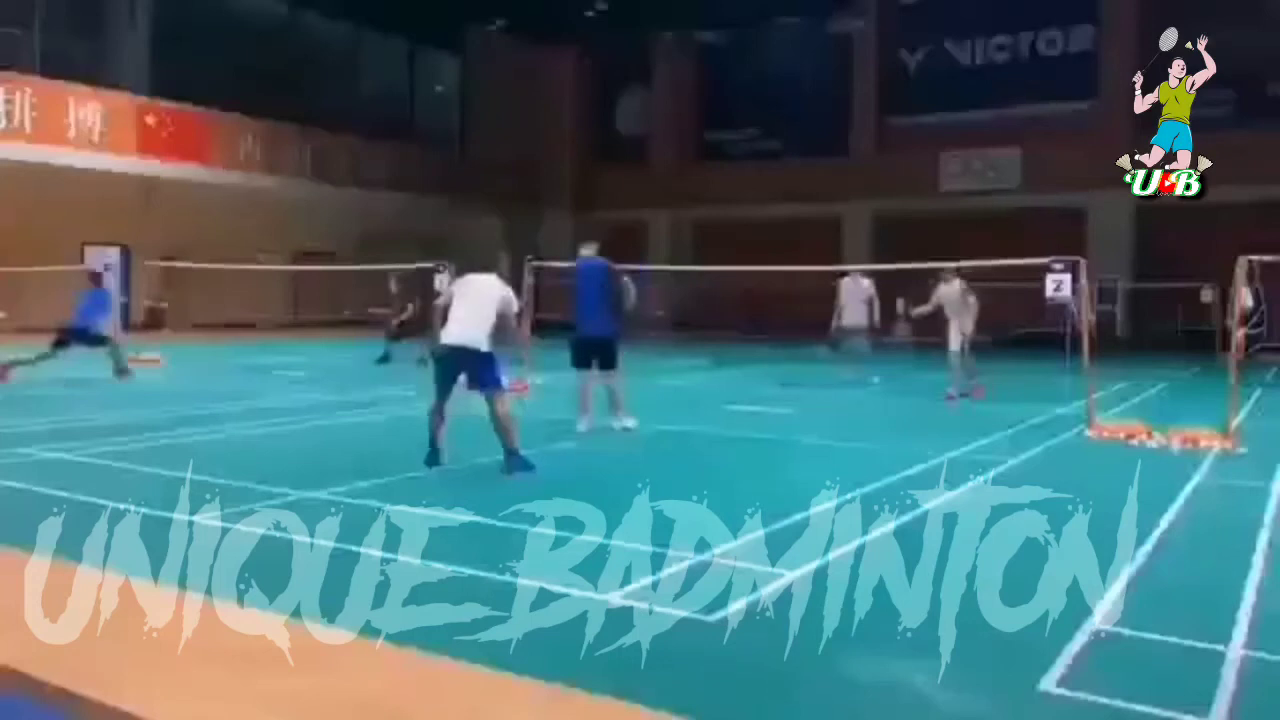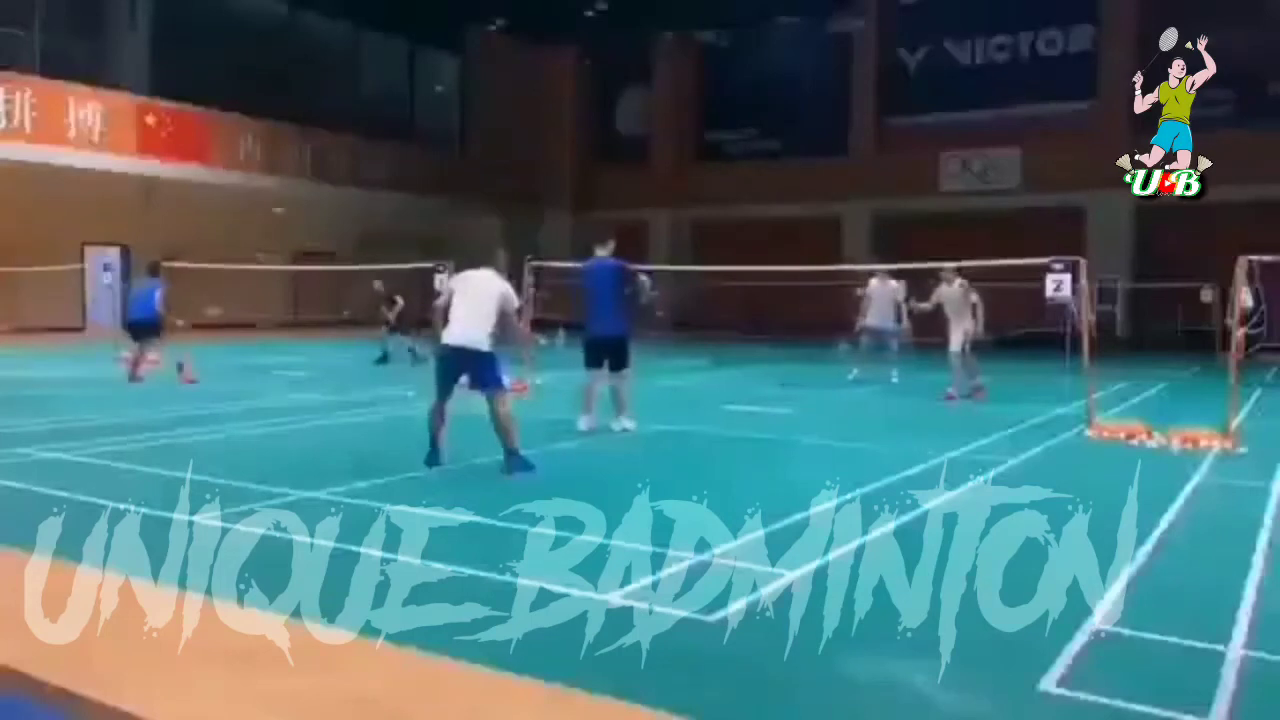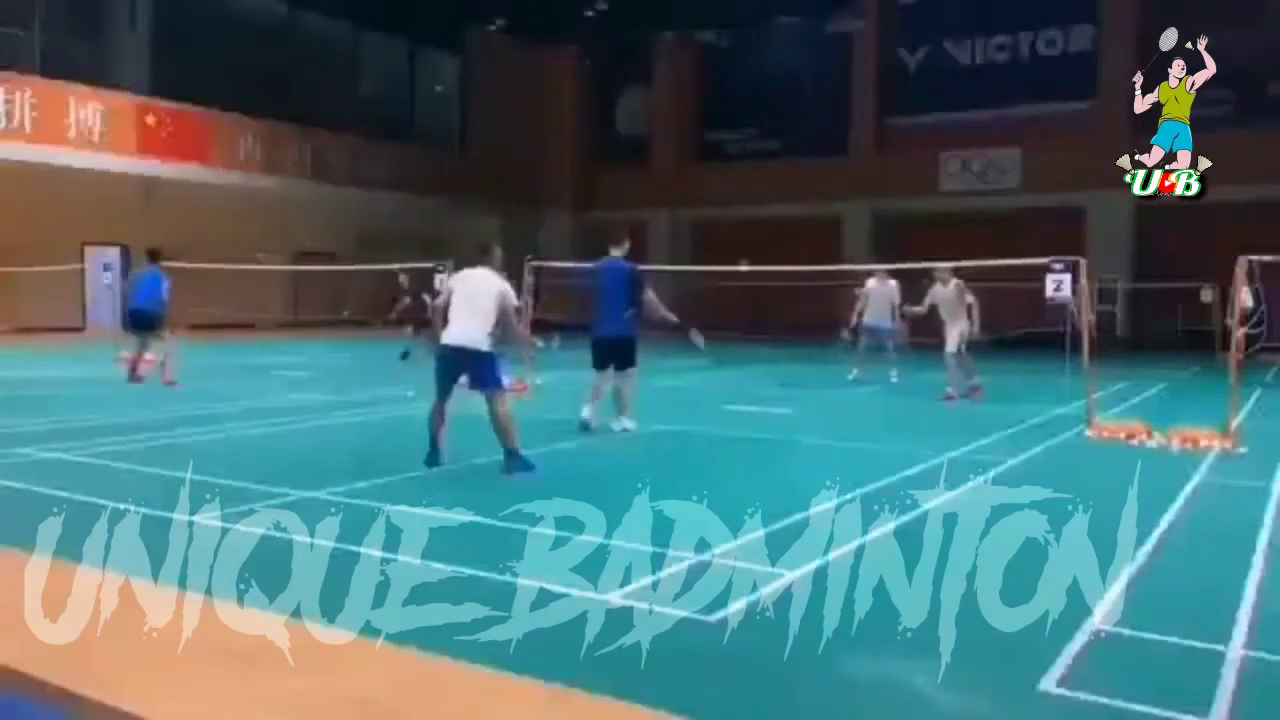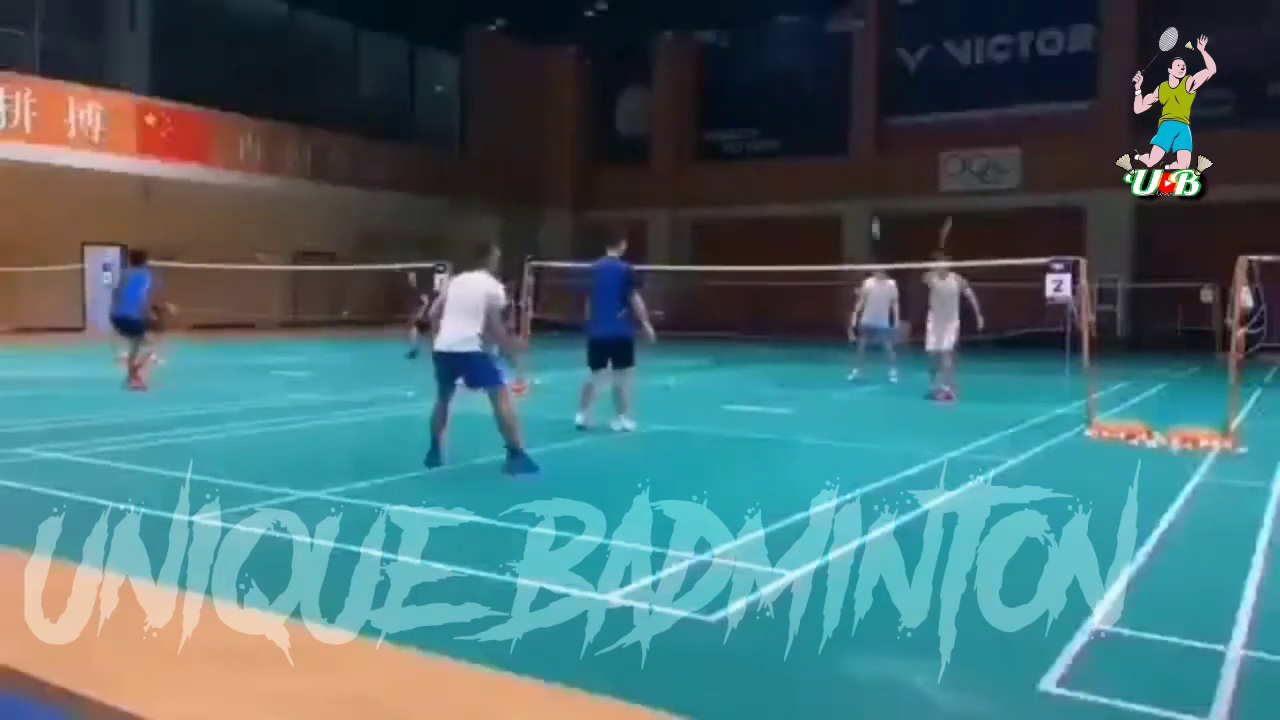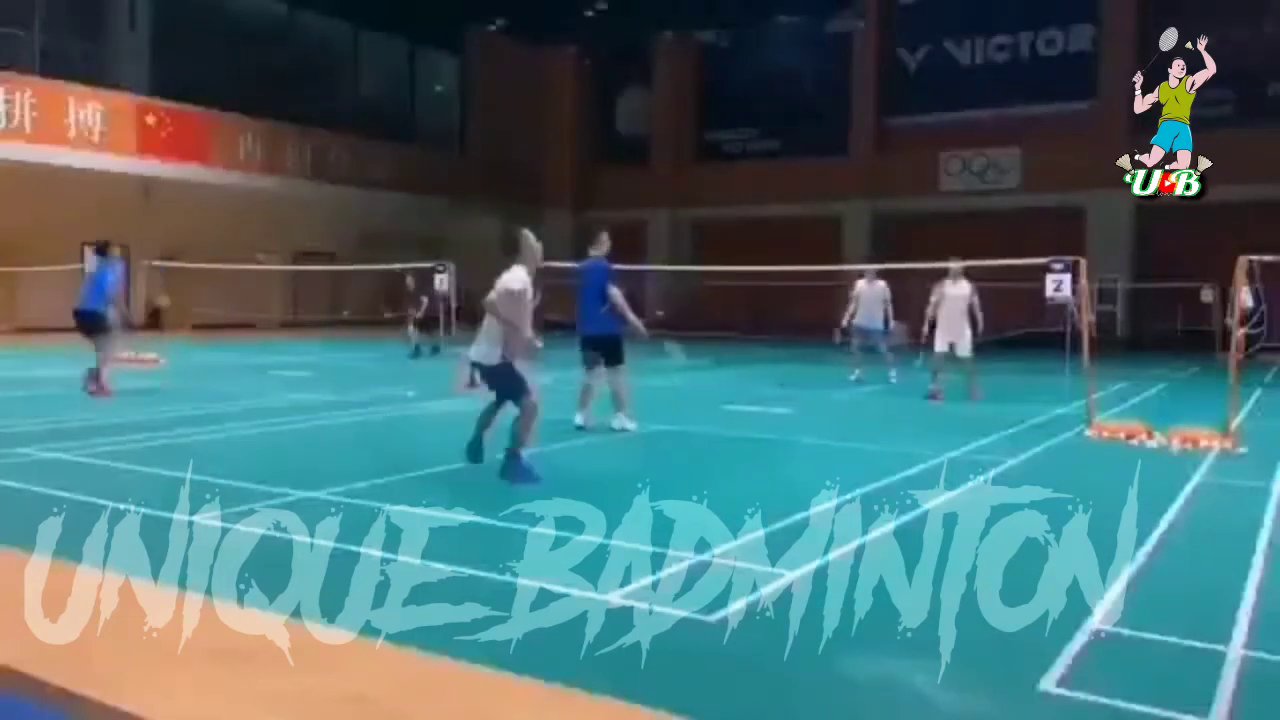
dt=0.5s
person 1, frame 1
left shoulder: (464, 280)
right shoulder: (504, 291)
left elbow: (438, 306)
right elbow: (511, 328)
left wrist: (438, 338)
left hip: (448, 345)
right hip: (477, 347)
left knee: (440, 400)
right knee: (498, 401)
left ankle: (434, 453)
right ankle: (512, 456)
person 1, frame 2
left shoulder: (461, 277)
right shoulder: (503, 286)
left elbow: (439, 306)
right elbow: (513, 326)
left wrist: (440, 335)
right wrist: (532, 340)
left hip: (450, 345)
right hip: (479, 347)
left knee: (440, 400)
right knee: (499, 401)
left ankle: (434, 452)
right ankle: (512, 456)
person 1, frame 3
left shoulder: (459, 276)
right shoulder: (501, 285)
left elbow: (438, 307)
right elbow: (511, 327)
left wrist: (440, 337)
right wrist: (531, 342)
left hip: (450, 345)
right hip: (479, 347)
left knee: (441, 399)
right knee: (498, 401)
left ankle: (434, 452)
right ankle: (512, 456)
person 1, frame 4
left shoulder: (456, 281)
right shoulder: (494, 287)
left elbow: (433, 314)
right elbow: (494, 327)
right wrist: (510, 352)
left hip: (442, 348)
right hip: (469, 348)
left knee: (443, 399)
right knee: (502, 397)
left ankle: (434, 452)
right ankle: (516, 455)
person 1, frame 5
left shoulder: (522, 279)
right shoulder: (517, 279)
right elbow: (491, 302)
left wrist: (528, 340)
right wrist: (520, 331)
left hip: (499, 354)
right hip: (494, 356)
left knee: (500, 402)
right knee: (530, 406)
left ankle: (476, 443)
right ankle: (512, 462)
person 2, frame 1
left shoulder: (573, 268)
right shoulder: (605, 266)
right elbow: (627, 284)
right wrist: (627, 304)
left hip: (582, 331)
right hip: (606, 331)
left knee: (585, 377)
right knee: (610, 376)
left ankle: (584, 420)
right ankle: (620, 417)
person 2, frame 2
left shoulder: (585, 269)
right shoulder: (618, 267)
right elbow: (643, 281)
right wrist: (643, 297)
left hip: (593, 331)
right hip: (616, 331)
left knee: (593, 376)
right knee: (619, 376)
left ankle: (586, 418)
right ankle: (621, 418)
person 2, frame 3
left shoulder: (596, 268)
right shoulder: (629, 269)
right elbow: (647, 297)
right wrist: (669, 316)
left hip: (599, 331)
right hip: (623, 331)
left knee: (602, 375)
right knee: (624, 376)
left ankle: (589, 409)
right ankle: (622, 418)
person 2, frame 4
left shoulder: (593, 268)
right shoulder: (625, 269)
left elbow: (589, 300)
right elbow: (634, 299)
left wrist: (589, 323)
right wrist: (645, 323)
left hip: (597, 330)
right hip: (620, 331)
left knee: (595, 375)
right knee: (622, 376)
left ankle: (582, 415)
right ankle: (622, 418)
person 2, frame 5
left shoulder: (582, 268)
right shoulder: (604, 266)
right elbow: (612, 293)
right wrist: (629, 315)
left hip: (587, 330)
right hip: (607, 329)
left knee: (591, 374)
right knee: (616, 373)
left ankle: (582, 415)
right ankle: (621, 417)
